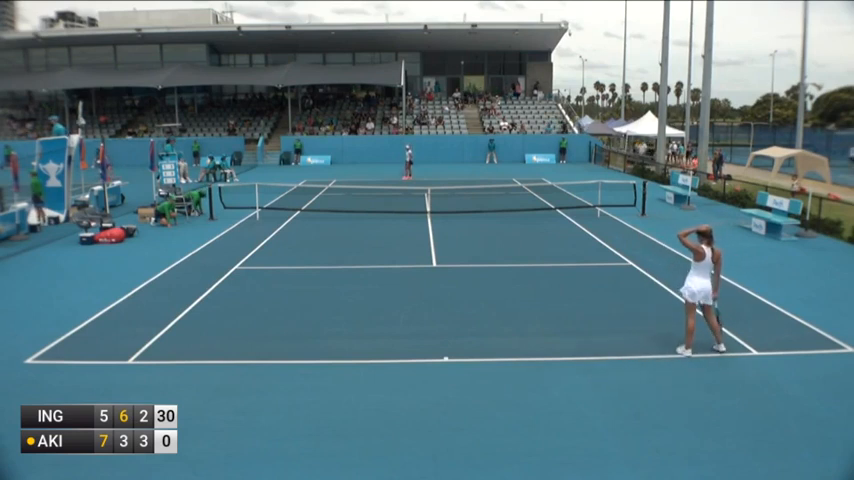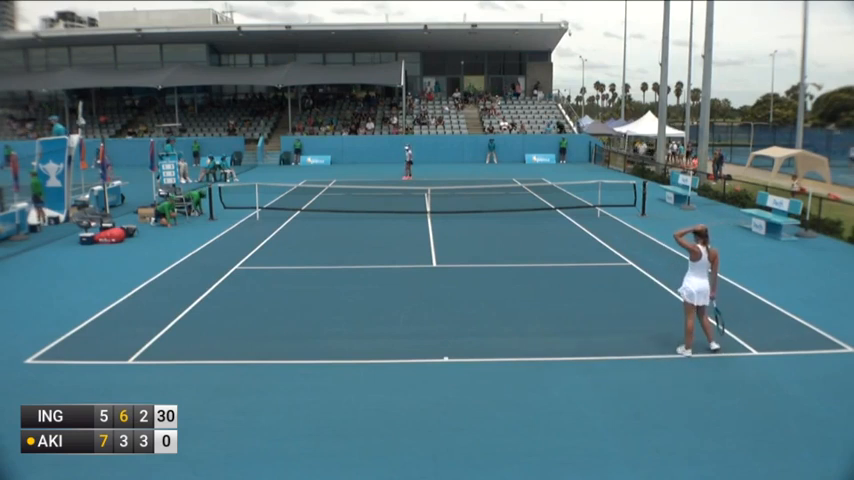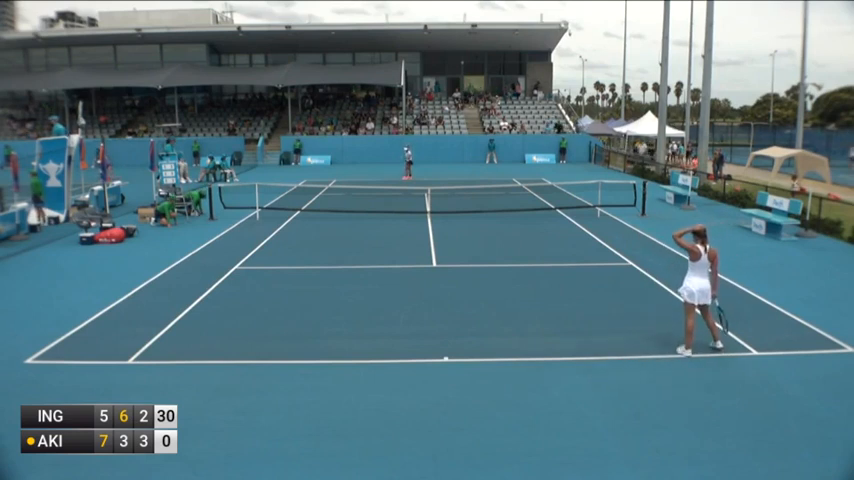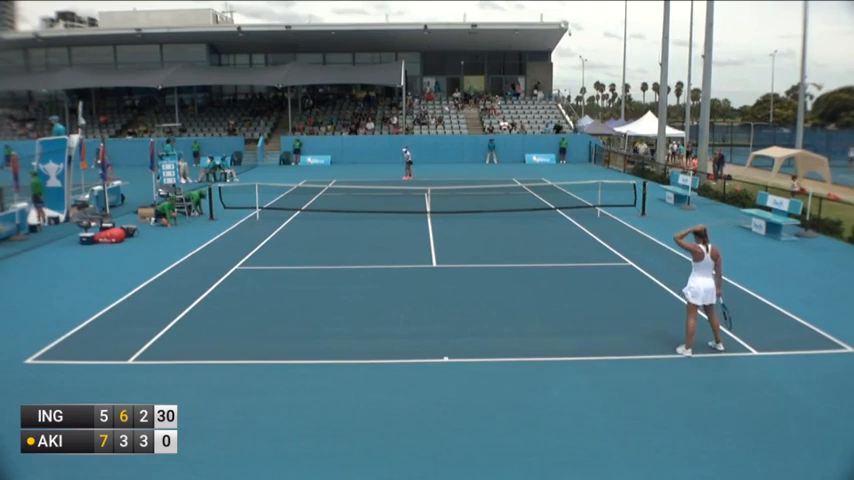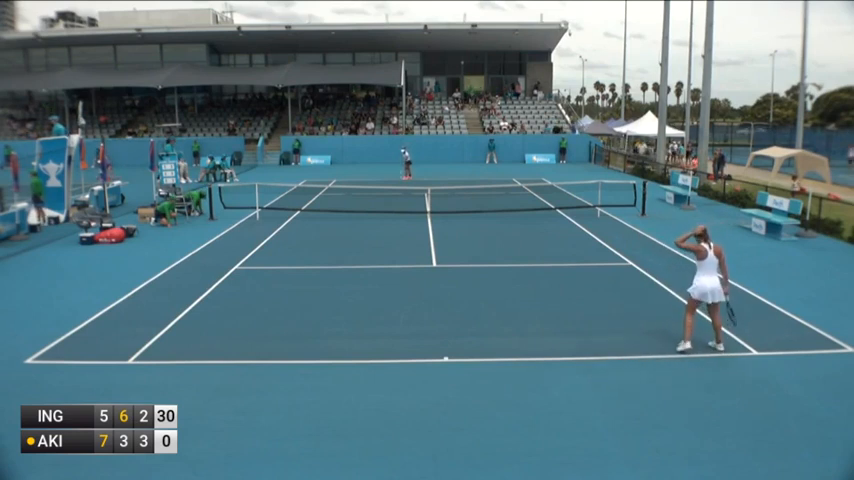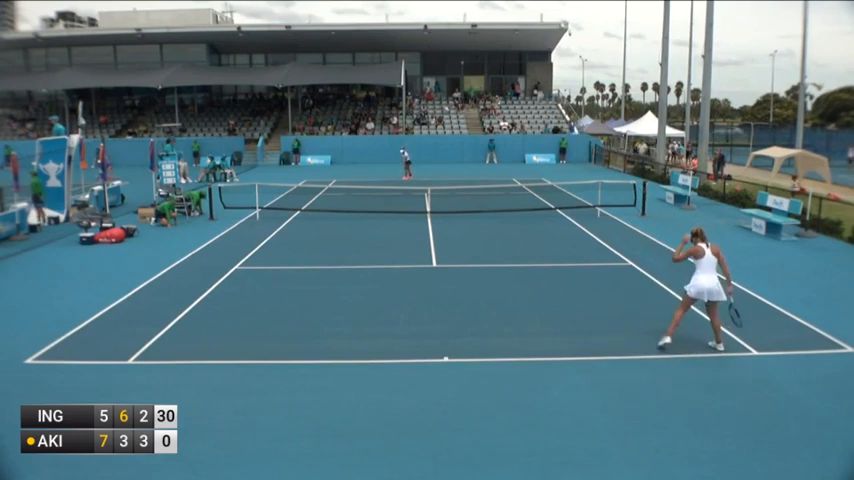
dt=0.2s
person 1, frame 1
left shoulder: (697, 249)
right shoulder: (717, 253)
left elbow: (680, 235)
right elbow: (717, 274)
left wrist: (696, 229)
right wrist: (715, 291)
left hip: (693, 285)
right hip: (706, 286)
left knee: (690, 318)
right knee: (710, 316)
left ankle: (687, 348)
right ankle: (720, 344)
person 1, frame 2
left shoulder: (694, 249)
right shoulder: (714, 253)
left elbow: (676, 236)
right elbow: (714, 273)
left wrist: (692, 229)
right wrist: (713, 290)
left hip: (691, 285)
right hip: (704, 286)
left knee: (689, 318)
right knee: (703, 316)
left ankle: (687, 348)
right ankle: (712, 343)
person 1, frame 3
left shoulder: (693, 249)
right shoulder: (713, 252)
left elbow: (675, 236)
right elbow: (714, 272)
left wrist: (691, 229)
right wrist: (714, 289)
left hip: (691, 286)
right hip: (705, 286)
left knee: (689, 318)
right knee: (707, 315)
left ankle: (687, 348)
right ankle: (717, 342)
person 1, frame 4
left shoulder: (695, 249)
right shoulder: (715, 251)
left elbow: (676, 238)
right elbow: (718, 272)
left wrist: (691, 229)
right wrist: (719, 287)
left hip: (696, 286)
right hip: (709, 285)
left knee: (691, 317)
right knee: (712, 315)
left ankle: (687, 348)
right ankle: (718, 343)
person 1, frame 5
left shoulder: (698, 248)
right shoulder: (718, 249)
left elbow: (678, 243)
right elbow: (724, 270)
left wrist: (693, 232)
right wrist: (725, 285)
left hip: (700, 285)
right hip: (715, 284)
left knee: (689, 313)
right knee: (715, 315)
left ankle: (686, 342)
right ankle: (719, 343)
person 1, frame 6
left shoulder: (695, 249)
right shoulder: (716, 249)
left elbow: (675, 259)
right elbow: (725, 268)
left wrist: (683, 243)
right wrist: (729, 285)
left hip: (698, 284)
right hip: (713, 284)
left knee: (681, 310)
right knee: (713, 315)
left ankle: (668, 337)
right ankle: (719, 343)
